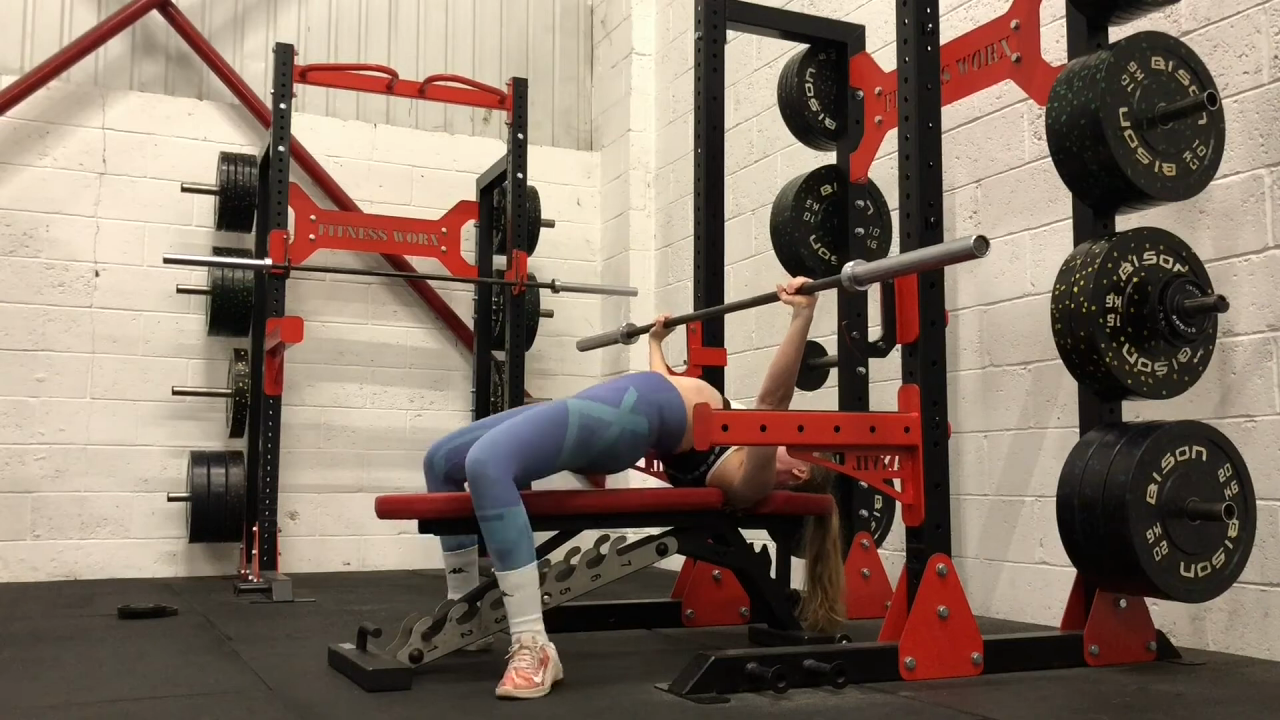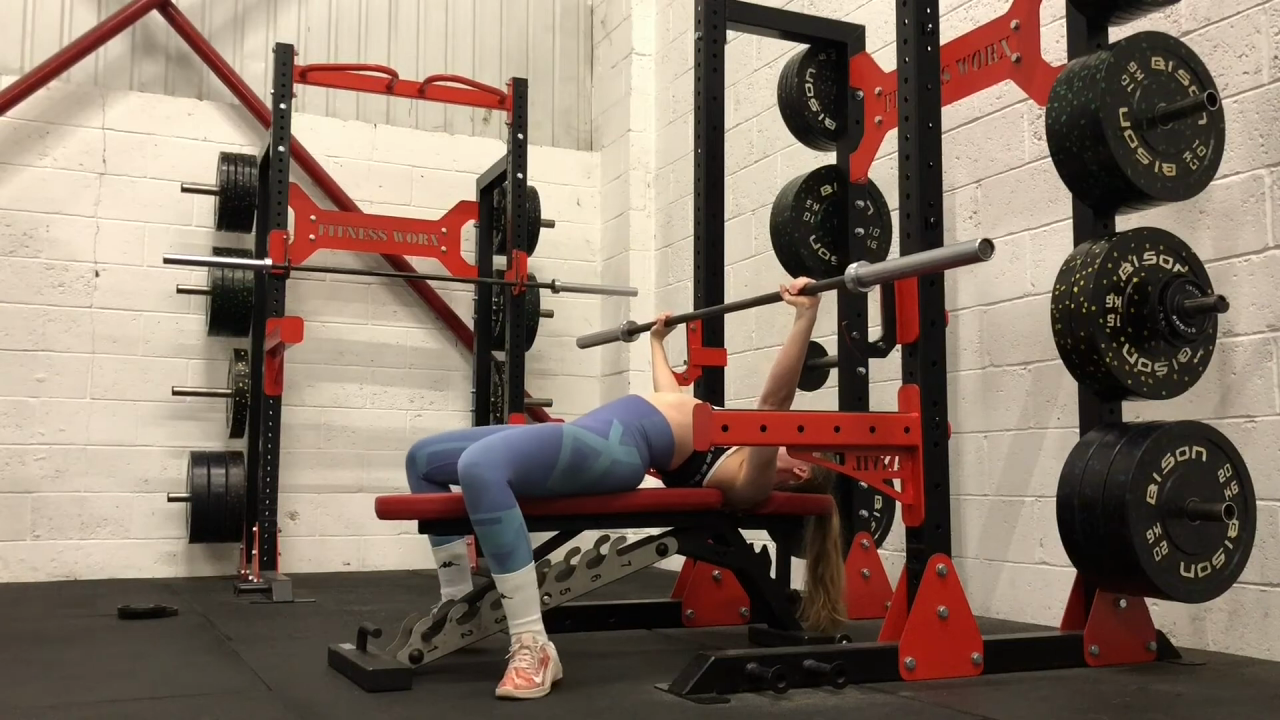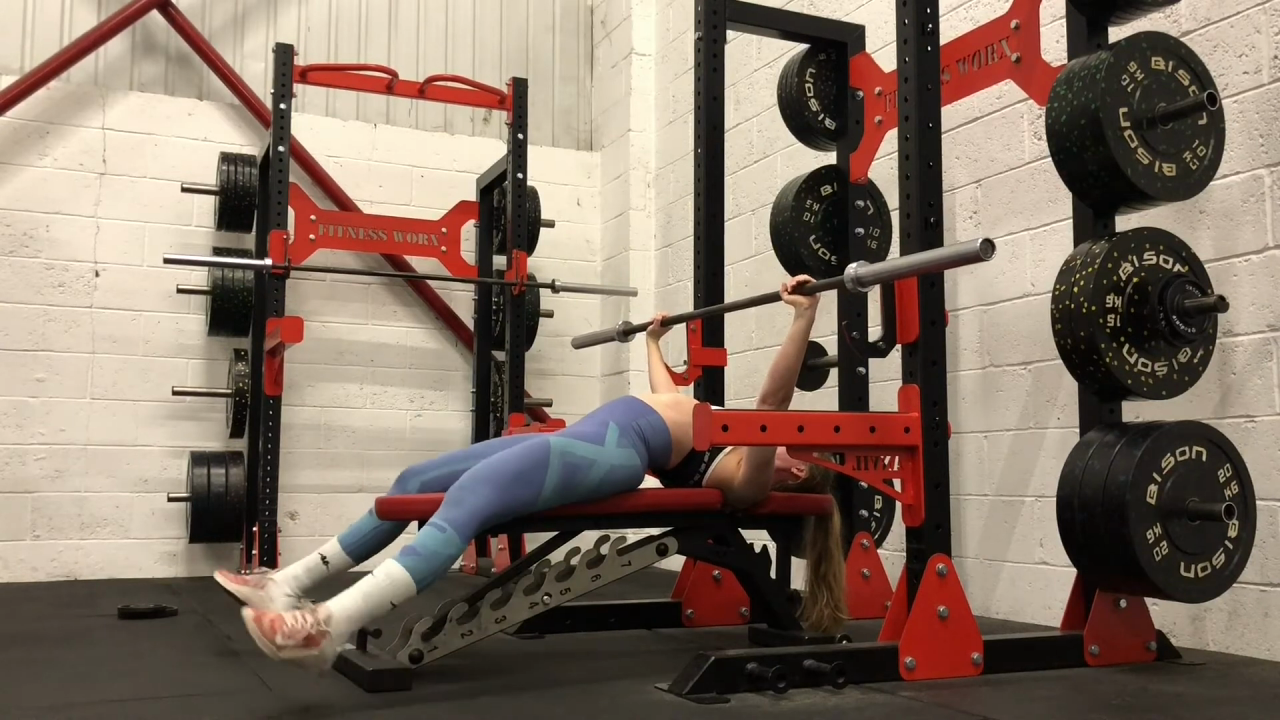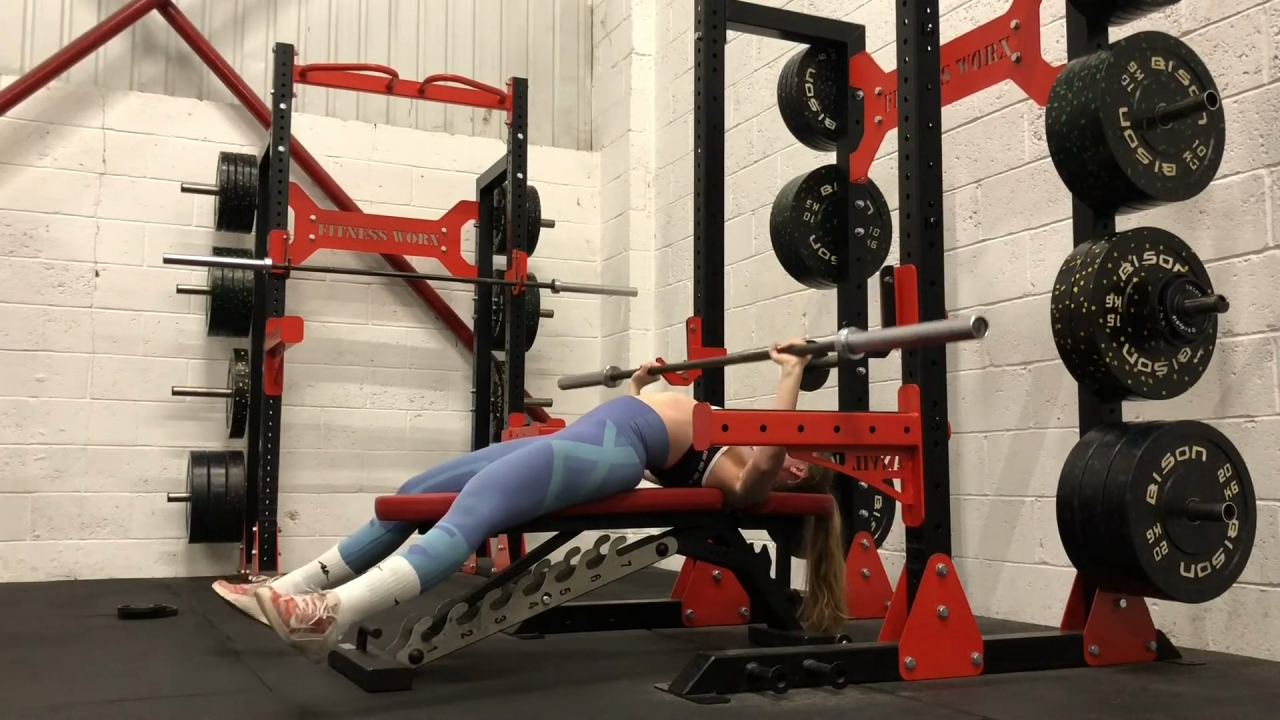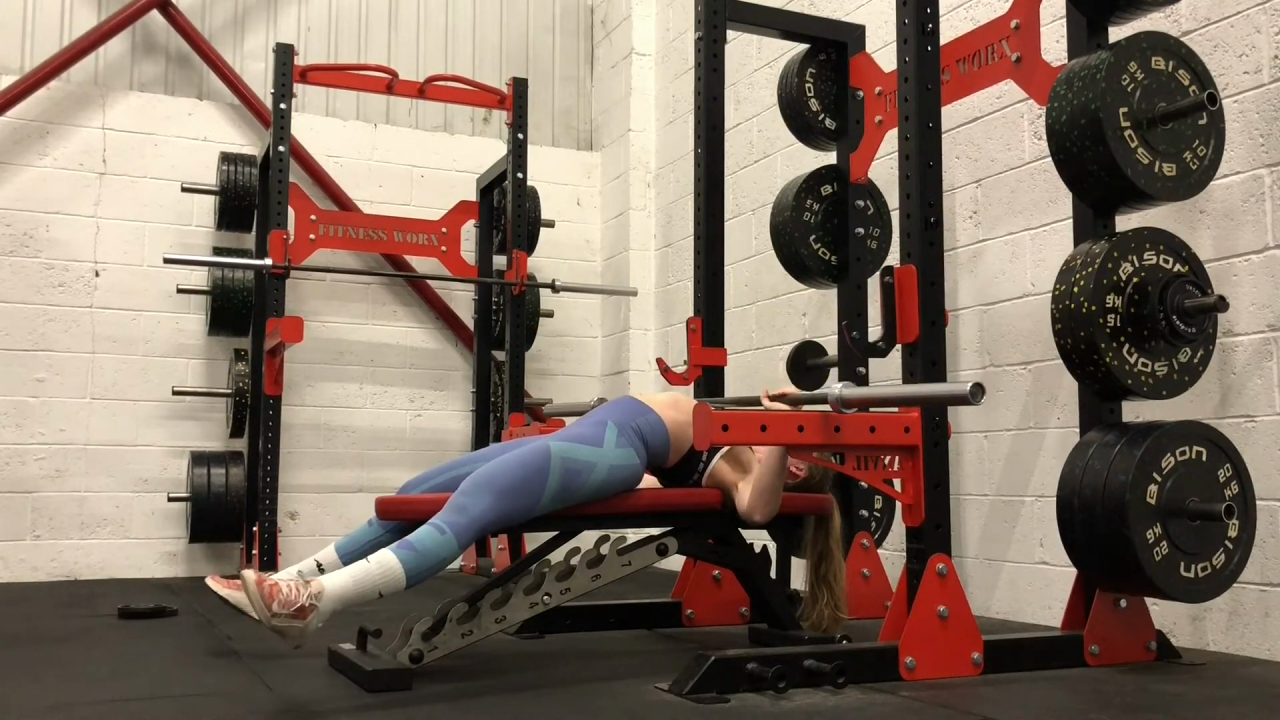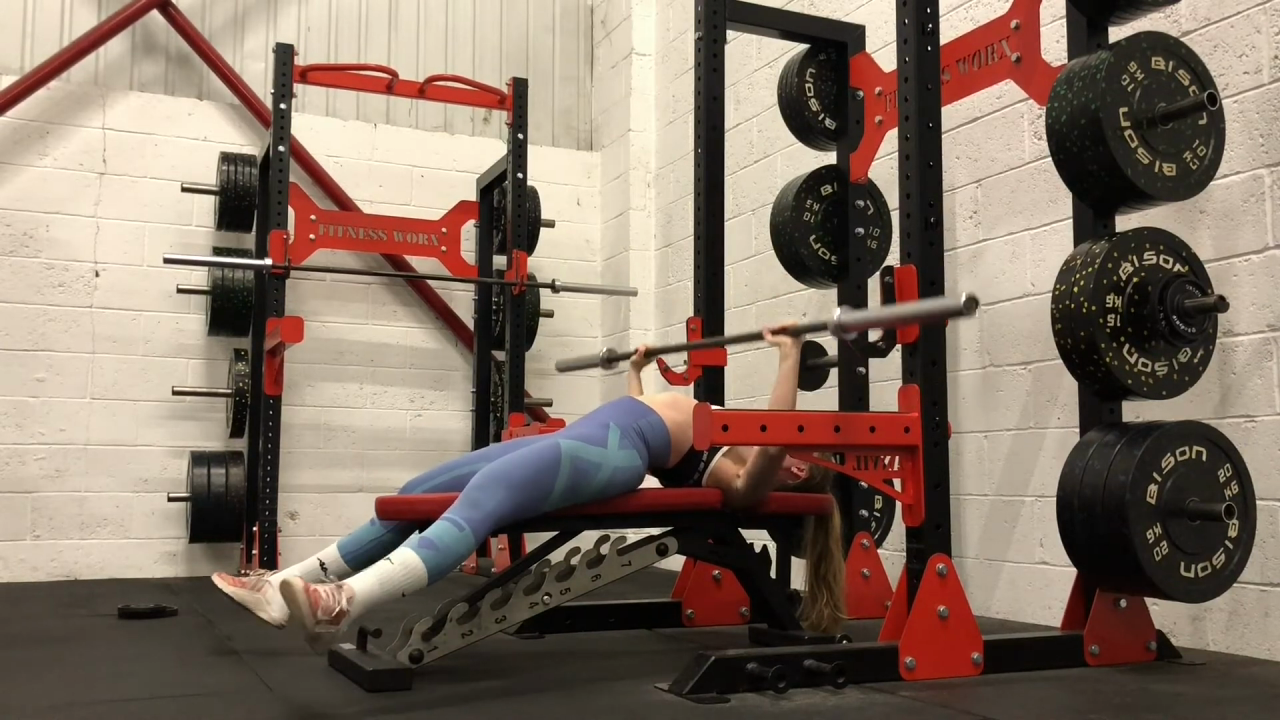
dt=0.7s
person 1, frame 1
left shoulder: (753, 479)
right shoulder: (725, 456)
left elbow: (772, 399)
right elbow: (666, 383)
left wrist: (801, 316)
right wrist: (655, 341)
left knee: (486, 464)
right knee: (443, 462)
left ankle: (533, 648)
person 1, frame 2
left shoulder: (752, 481)
right shoulder: (725, 452)
left elbow: (775, 401)
right elbow: (668, 398)
left wrist: (805, 316)
right wrist: (657, 341)
left knee: (481, 466)
right knee: (424, 459)
left ankle: (533, 647)
right ankle: (459, 605)
person 1, frame 3
left shoulder: (752, 480)
right shoulder: (729, 448)
left elbow: (774, 401)
right elbow: (665, 400)
left wrist: (804, 318)
right wrist: (654, 343)
left knee: (465, 503)
right knee: (415, 483)
left ankle: (325, 625)
right ankle: (287, 583)
person 1, frame 4
left shoulder: (747, 486)
right shoulder: (720, 456)
left elbow: (767, 455)
left wrist: (793, 374)
right wrist: (637, 386)
left knee: (470, 513)
right knee: (415, 494)
left ankle: (328, 615)
right ankle: (291, 587)
person 1, frame 5
left shoulder: (748, 479)
right shoulder: (716, 462)
left elbow: (758, 510)
left knee: (461, 513)
right knee: (413, 496)
left ankle: (314, 601)
right ankle: (285, 584)
person 1, frame 6
left shoulder: (744, 484)
right shoulder: (715, 459)
left elbow: (769, 450)
right elbow: (649, 415)
left wrist: (789, 360)
right wrist: (635, 373)
left knee: (474, 506)
right knee: (418, 492)
left ankle: (342, 604)
right ankle: (286, 585)
